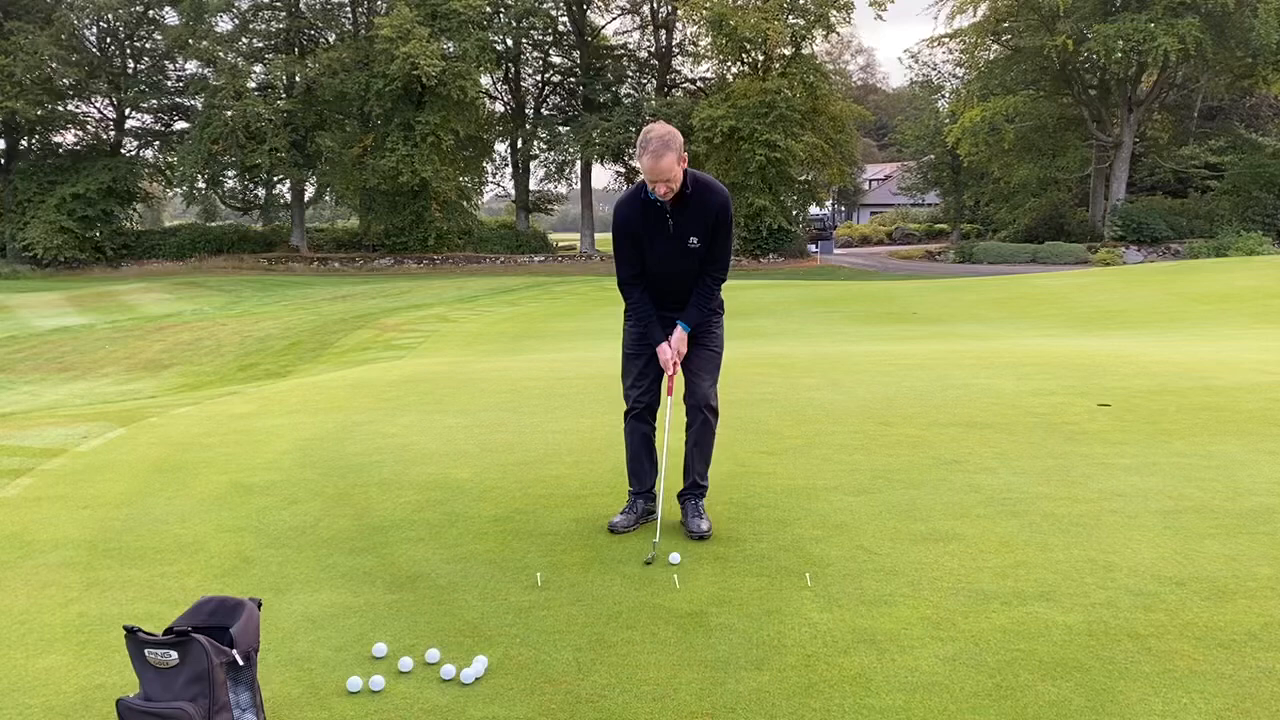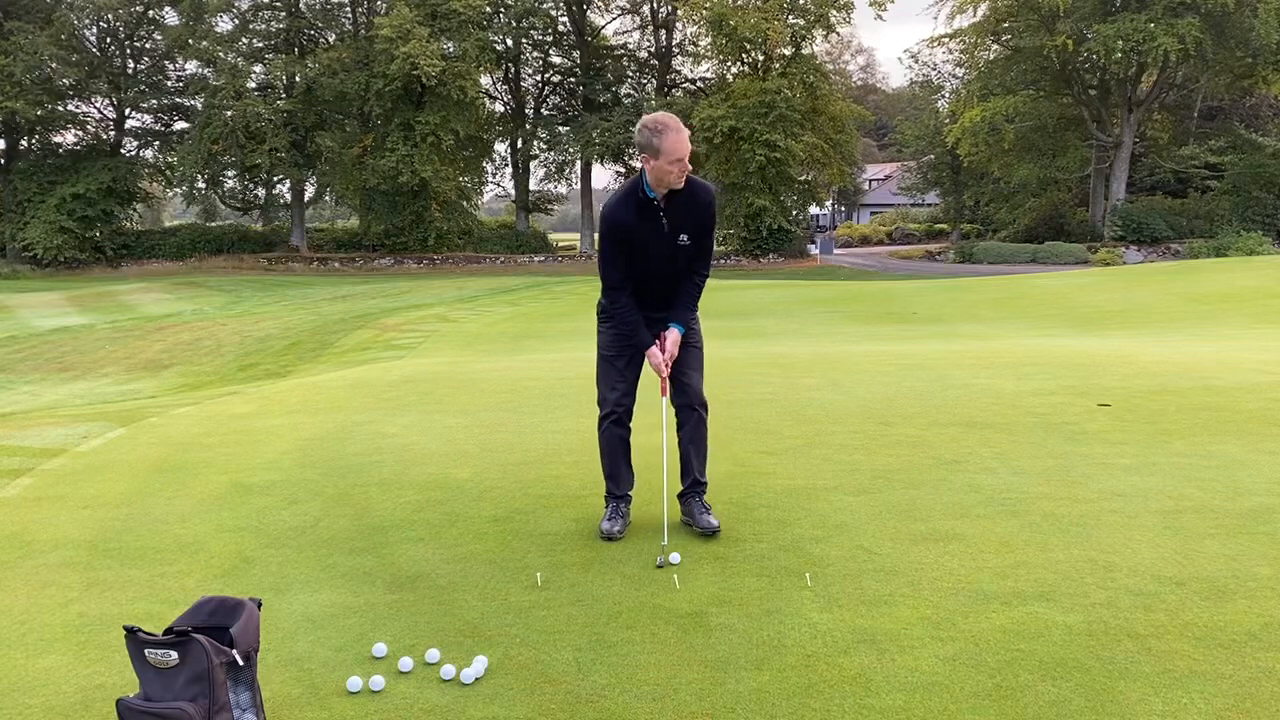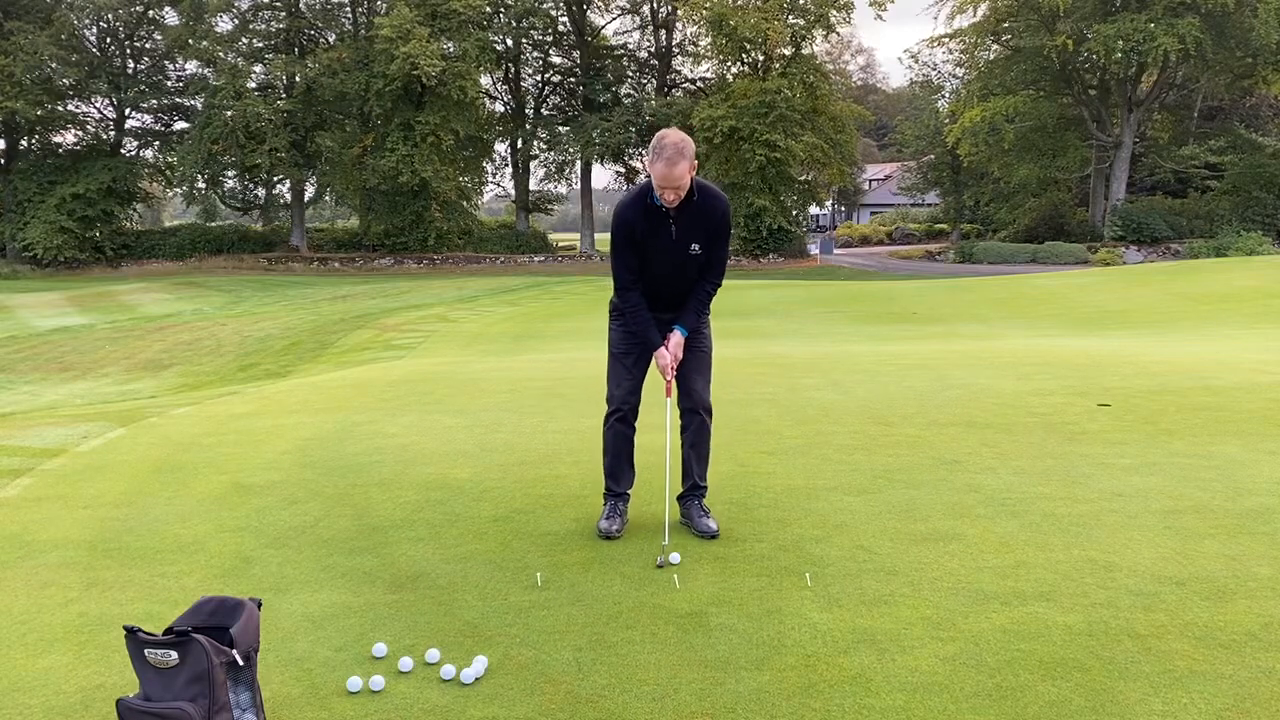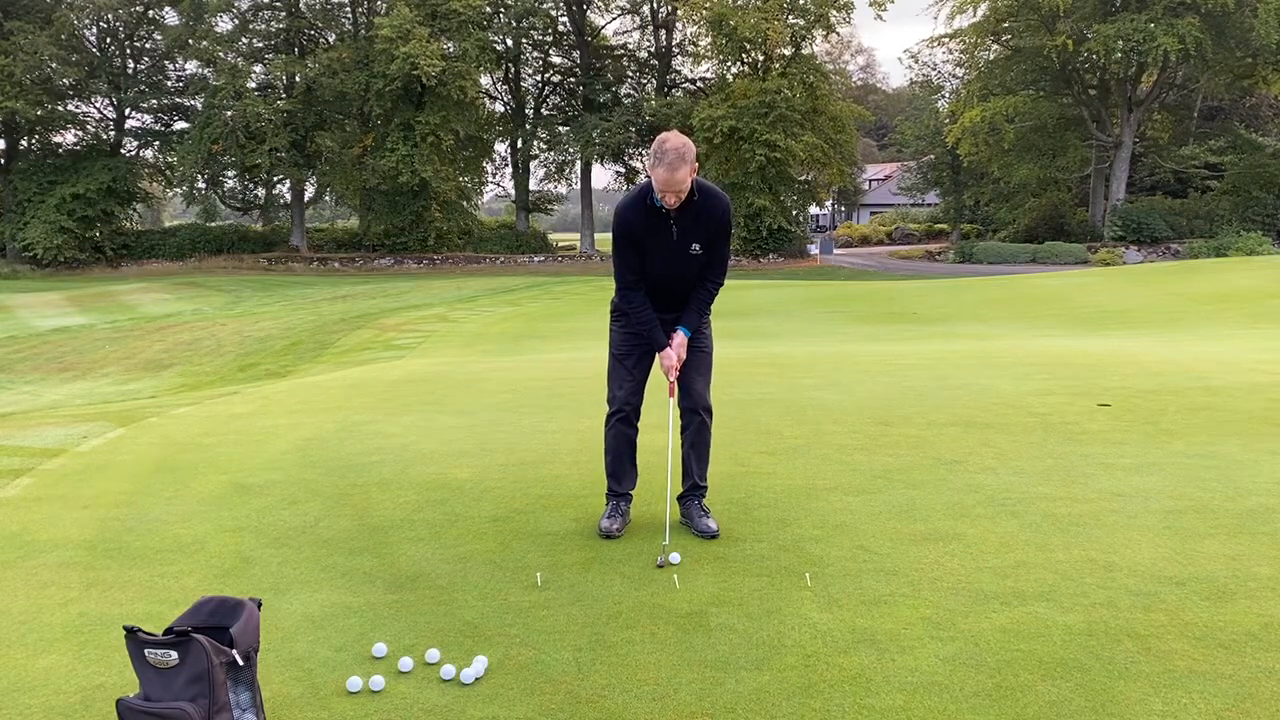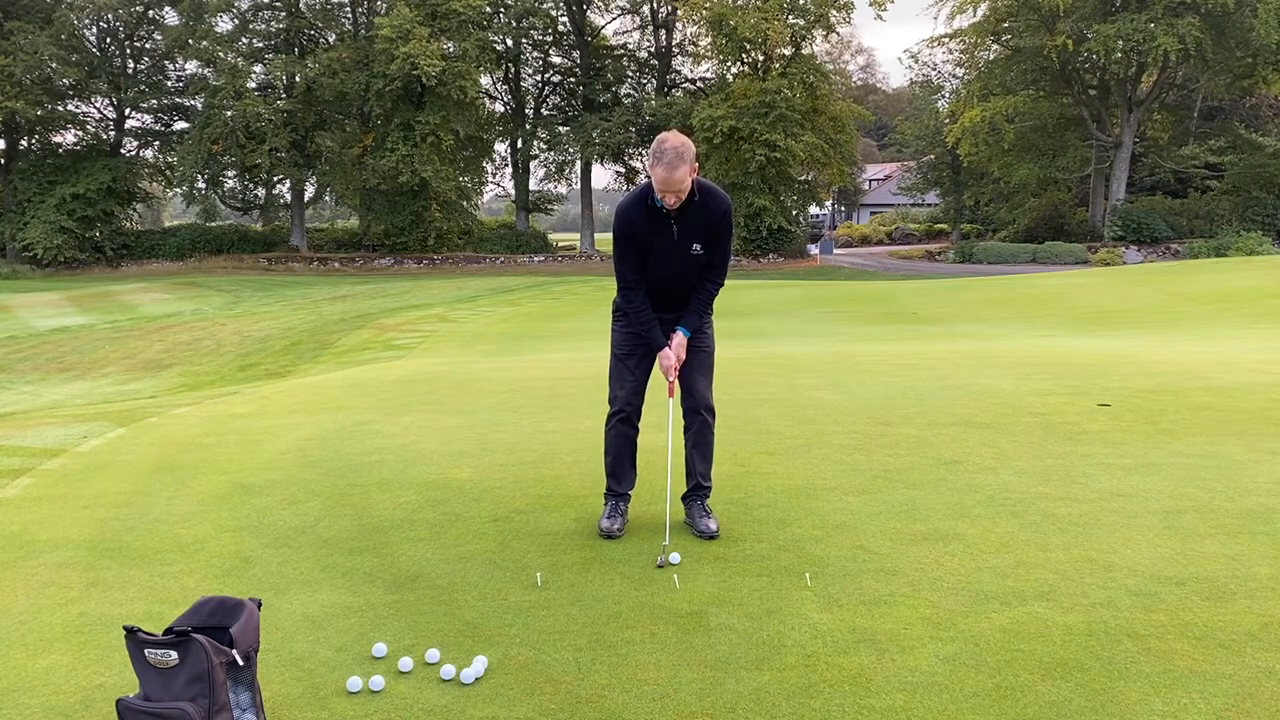
dt=1s
person 1, frame 1
left shoulder: (714, 198)
right shoulder: (628, 208)
left elbow: (716, 272)
right elbow: (630, 282)
left wrist: (685, 327)
right wrist: (657, 339)
left hip: (701, 317)
right hip: (646, 317)
left knee: (702, 404)
right knee: (639, 405)
left ankle: (693, 499)
right ankle: (642, 498)
person 1, frame 2
left shoulder: (701, 197)
right shoulder: (618, 210)
left elbow: (699, 270)
right elbow: (615, 287)
left wrist: (676, 327)
right wrist: (646, 344)
left hip: (679, 315)
right hip: (623, 319)
left knee: (692, 403)
right knee: (615, 408)
left ankle: (693, 498)
right ankle: (617, 502)
person 1, frame 3
left shoulder: (715, 206)
right shoulder: (629, 210)
left elbow: (712, 276)
right elbow: (627, 286)
left wrist: (681, 330)
right wrist: (655, 344)
left hip: (689, 318)
right hip: (634, 317)
left knee: (697, 406)
right knee: (621, 405)
left ankle: (693, 501)
right ankle: (616, 500)
person 1, frame 4
left shoulder: (716, 206)
right shoulder: (629, 210)
left elbow: (713, 276)
right elbow: (630, 287)
left wrist: (684, 331)
right wrist: (660, 344)
left hip: (691, 317)
right hip: (635, 317)
left knee: (697, 407)
right knee: (623, 406)
left ankle: (693, 500)
right ankle: (618, 500)
person 1, frame 5
left shoulder: (717, 205)
right shoulder: (630, 211)
left elbow: (714, 276)
right elbow: (631, 287)
left wrist: (684, 331)
right wrist: (659, 344)
left hip: (692, 317)
right hip: (637, 317)
left knee: (699, 407)
right knee: (624, 406)
left ankle: (697, 500)
right ankle: (617, 500)
